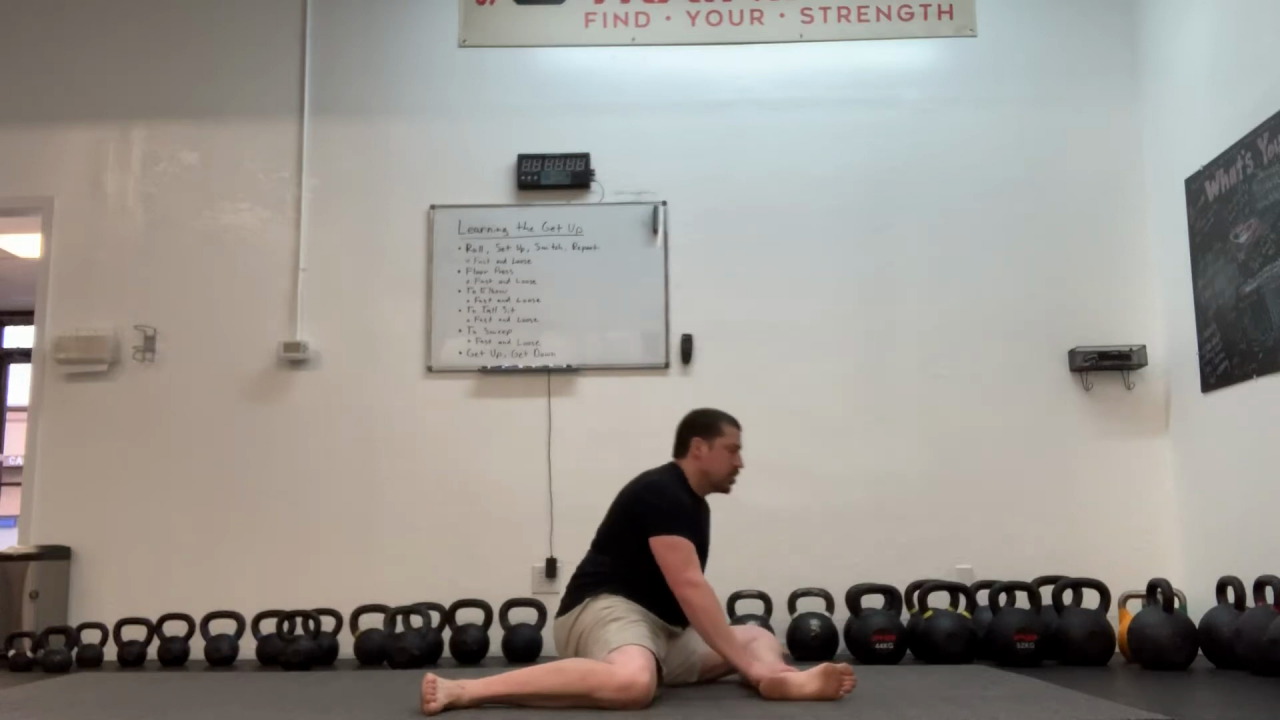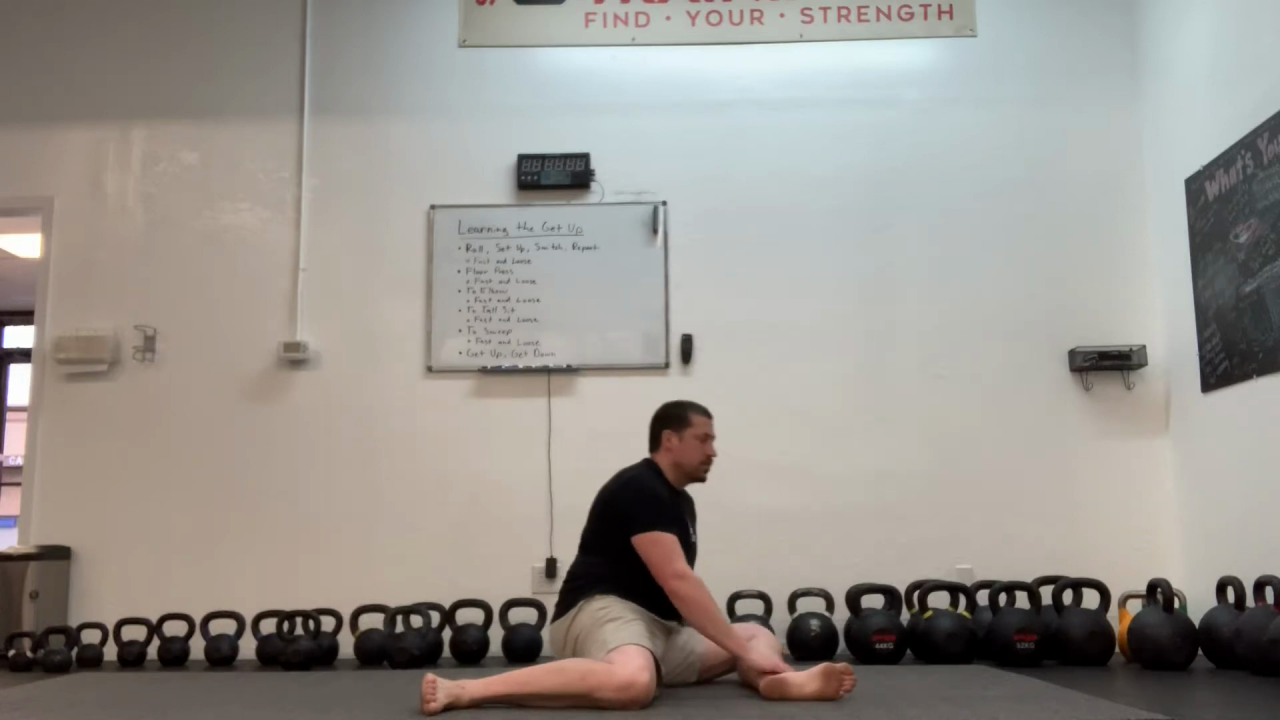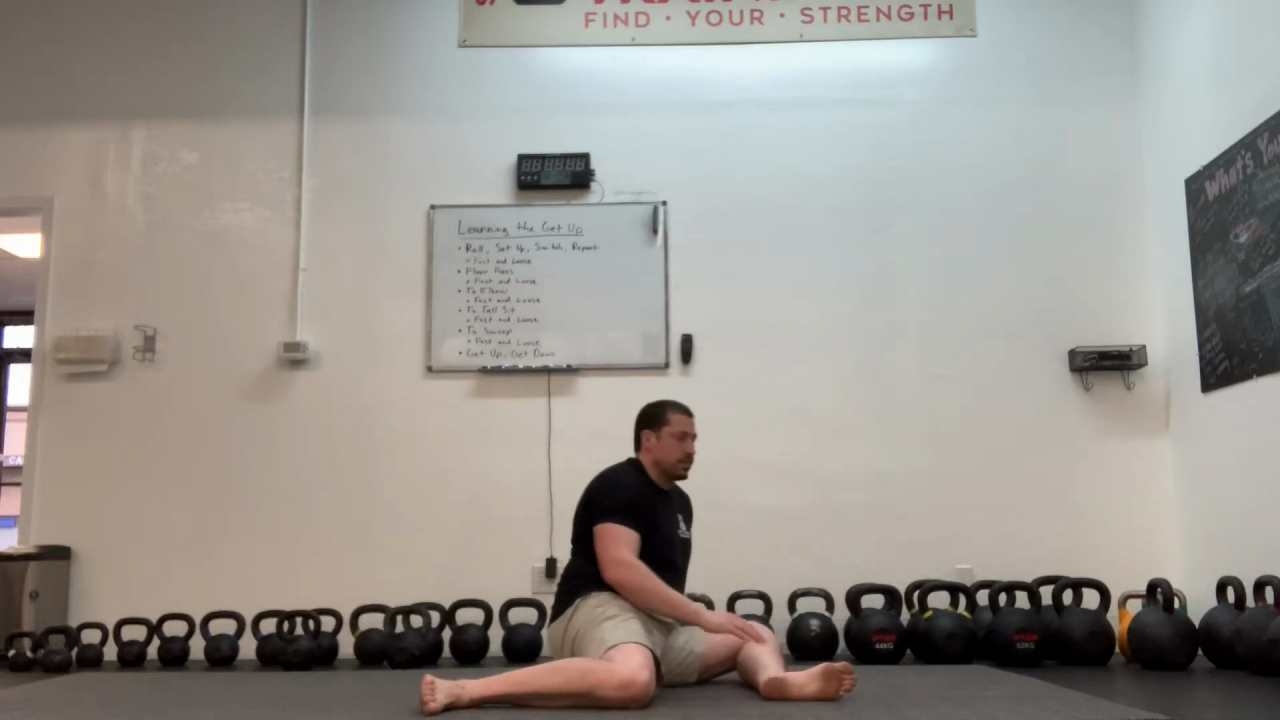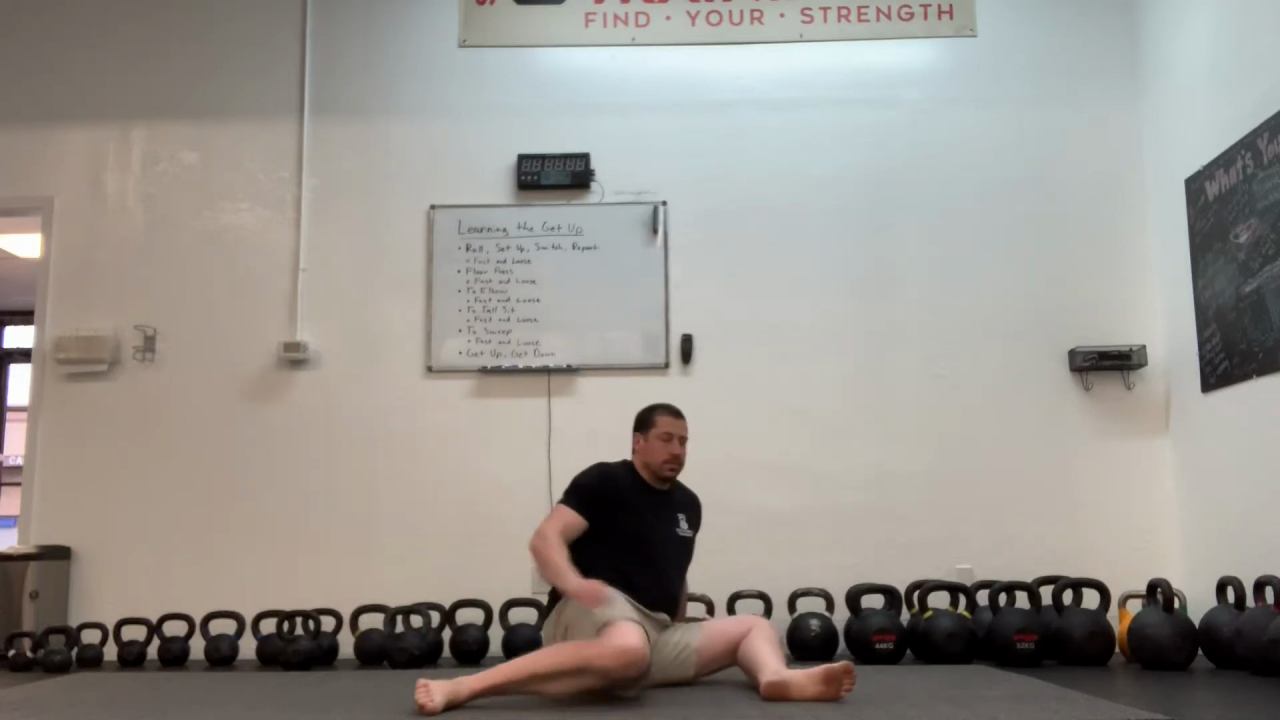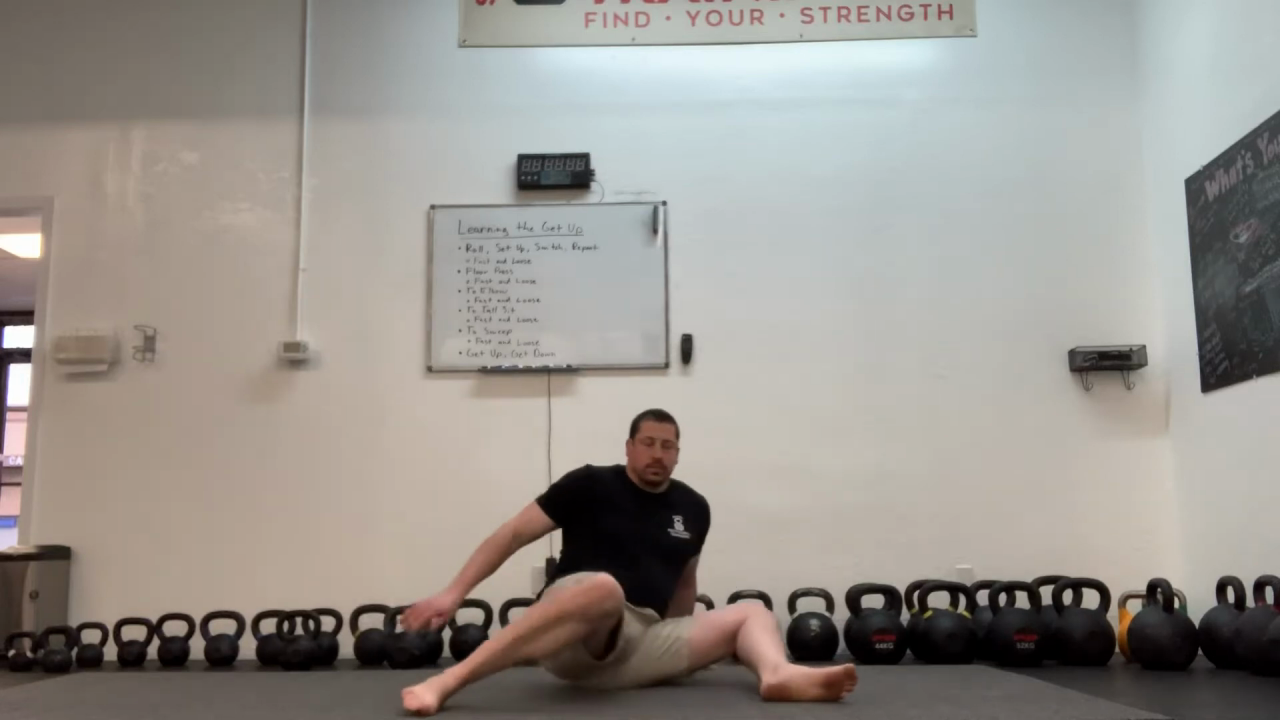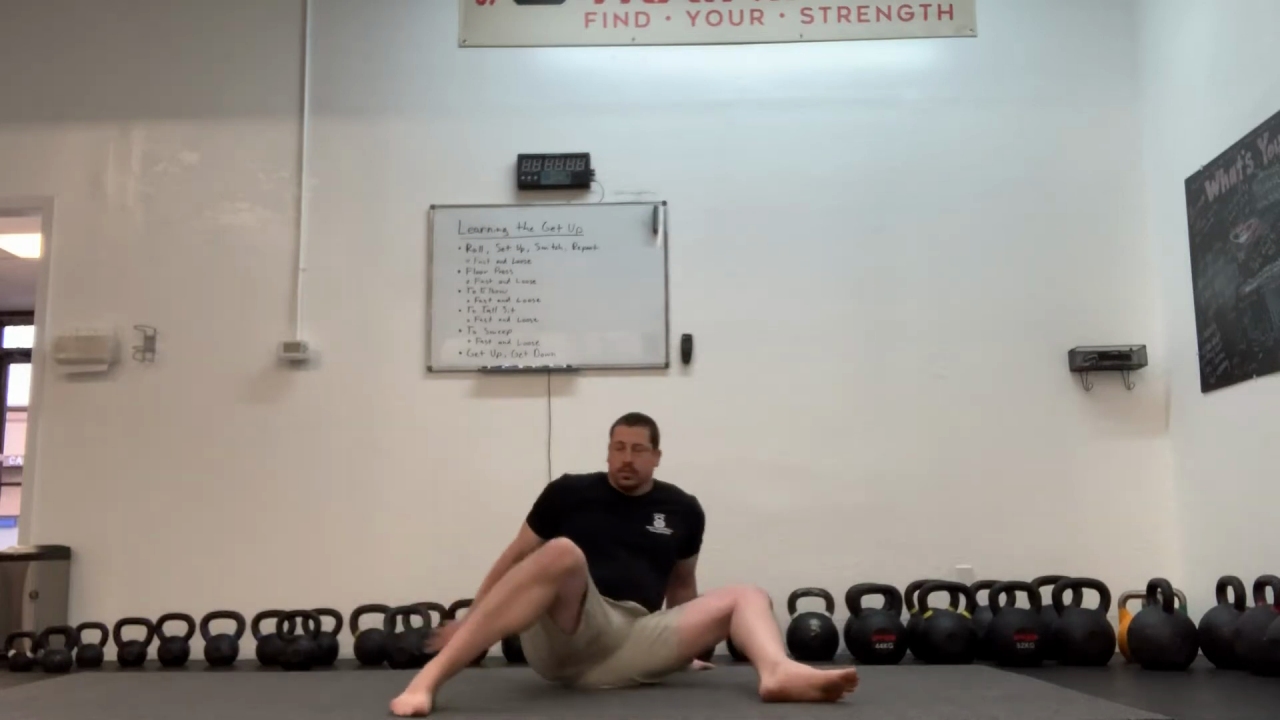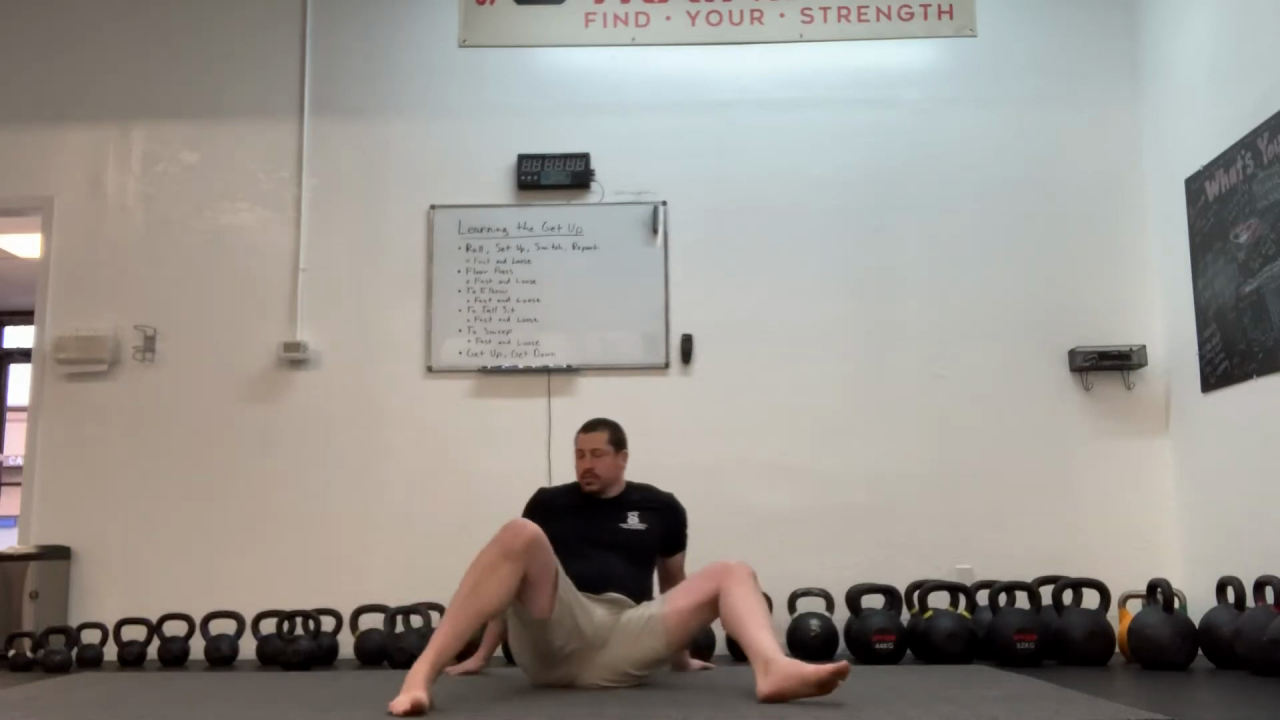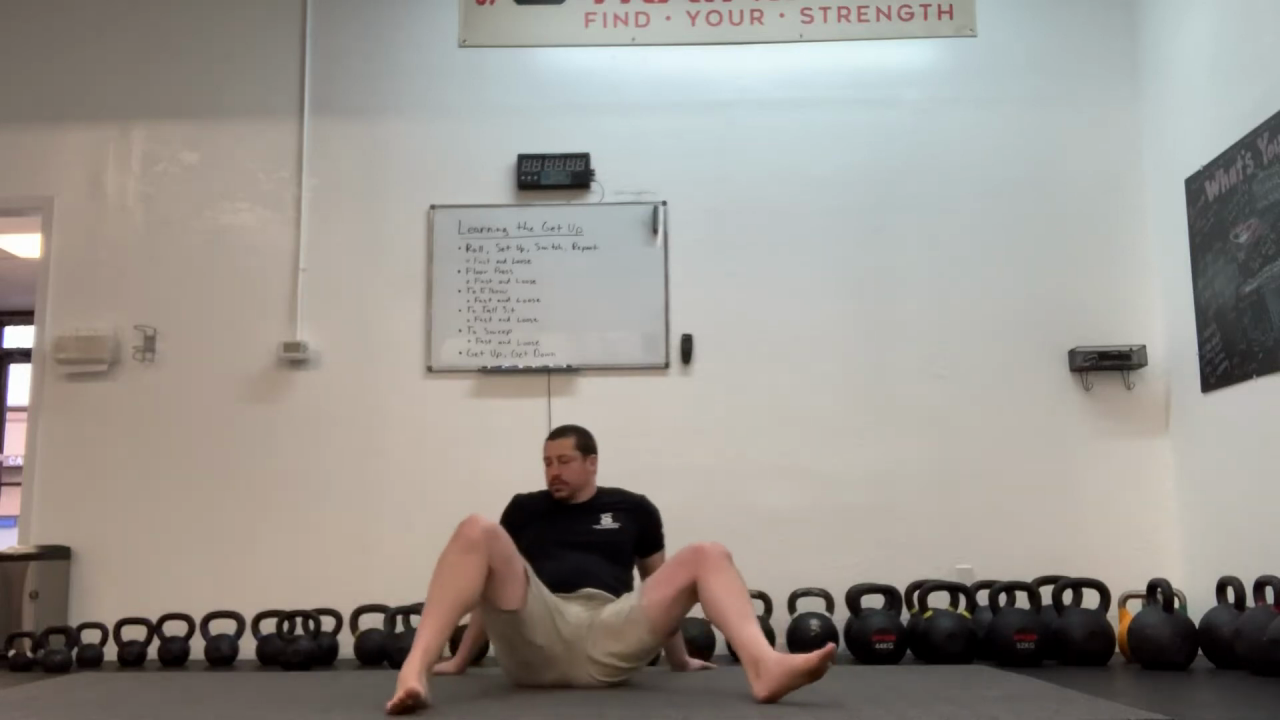
dt=0.2s
person 1, frame 1
left shoulder: (693, 502)
right shoulder: (662, 493)
left elbow: (686, 592)
right elbow: (688, 587)
right wrist: (748, 666)
right hip: (605, 610)
left knee: (760, 638)
right knee: (632, 683)
left ankle: (784, 681)
right ankle: (462, 690)
person 1, frame 2
left shoulder: (679, 498)
right shoulder: (639, 488)
right elbow: (677, 580)
right wrist: (745, 655)
right hip: (602, 611)
left knee: (759, 635)
right knee: (632, 683)
left ankle: (783, 682)
right ankle: (463, 690)
person 1, frame 3
left shoulder: (678, 500)
right shoulder: (619, 485)
right elbow: (618, 570)
right wrist: (704, 618)
right hip: (599, 610)
left knee: (756, 636)
right knee: (632, 682)
left ankle: (776, 678)
right ankle: (463, 690)
person 1, frame 4
left shoulder: (688, 502)
right shoulder: (604, 482)
right elbow: (545, 538)
left wrist: (686, 637)
right wrist: (571, 582)
left hip: (656, 629)
right hip: (593, 612)
left knee: (755, 626)
right knee: (627, 653)
left ankle: (777, 677)
right ankle: (460, 688)
person 1, frame 5
left shoulder: (693, 507)
right shoulder: (590, 485)
right elbow: (513, 534)
left wrist: (681, 646)
right wrist: (454, 593)
left hip: (644, 636)
right hip: (577, 617)
left knee: (754, 613)
right knee: (603, 589)
left ankle: (779, 674)
right ankle: (447, 682)
person 1, frame 6
left shoulder: (682, 508)
right shoulder: (571, 493)
left elbow: (682, 585)
right elbow: (515, 559)
left wrist: (681, 648)
right wrist: (464, 622)
left hip: (633, 639)
right hip: (561, 636)
left knee: (749, 597)
right knee: (564, 553)
left ankle: (778, 672)
right ankle: (430, 678)
person 1, frame 7
left shoulder: (660, 507)
right shoulder: (549, 503)
left elbow: (672, 583)
right elbow: (510, 575)
left wrist: (680, 653)
right wrist: (480, 657)
left hip: (623, 638)
right hip: (551, 638)
left knee: (733, 574)
right knee: (522, 534)
left ankle: (773, 671)
right ankle: (422, 674)
person 1, frame 8
left shoulder: (633, 509)
right shoulder: (524, 509)
left elbow: (659, 581)
right elbow: (491, 586)
left wrist: (679, 656)
right wrist: (460, 660)
left hip: (608, 636)
right hip: (536, 638)
left knee: (709, 555)
right knee: (477, 530)
left ankle: (764, 669)
right ankle: (415, 672)
